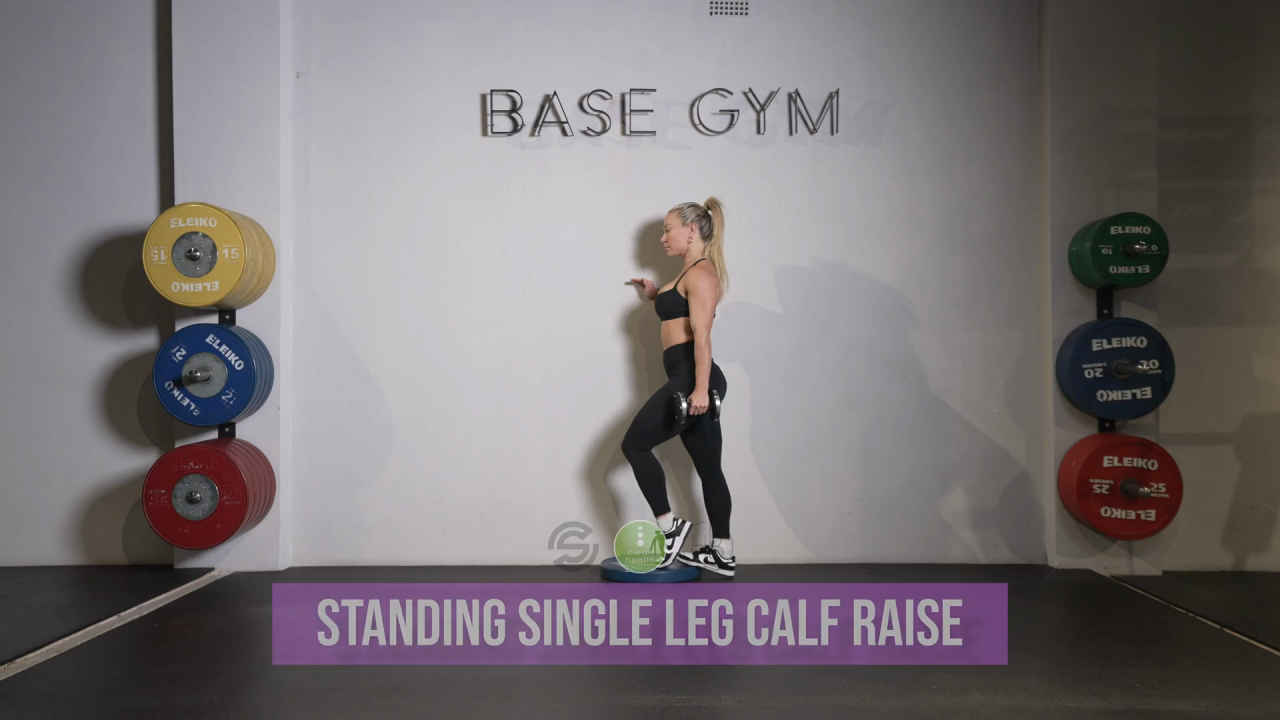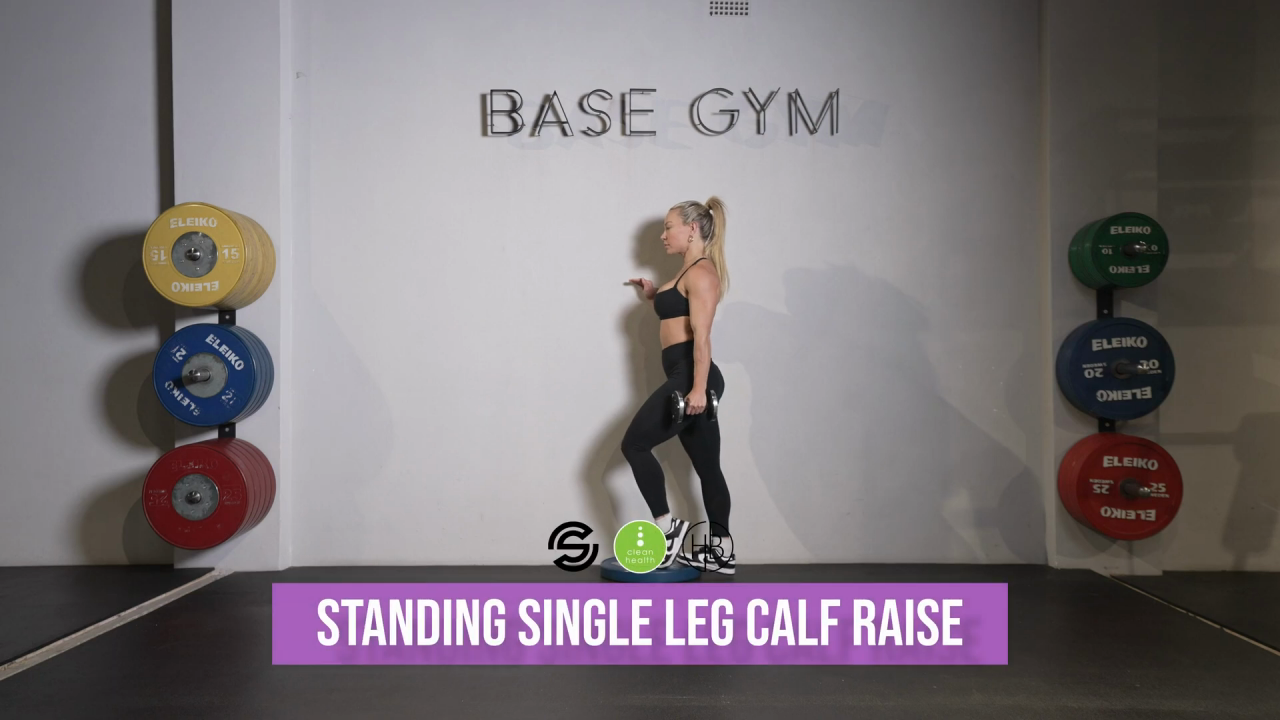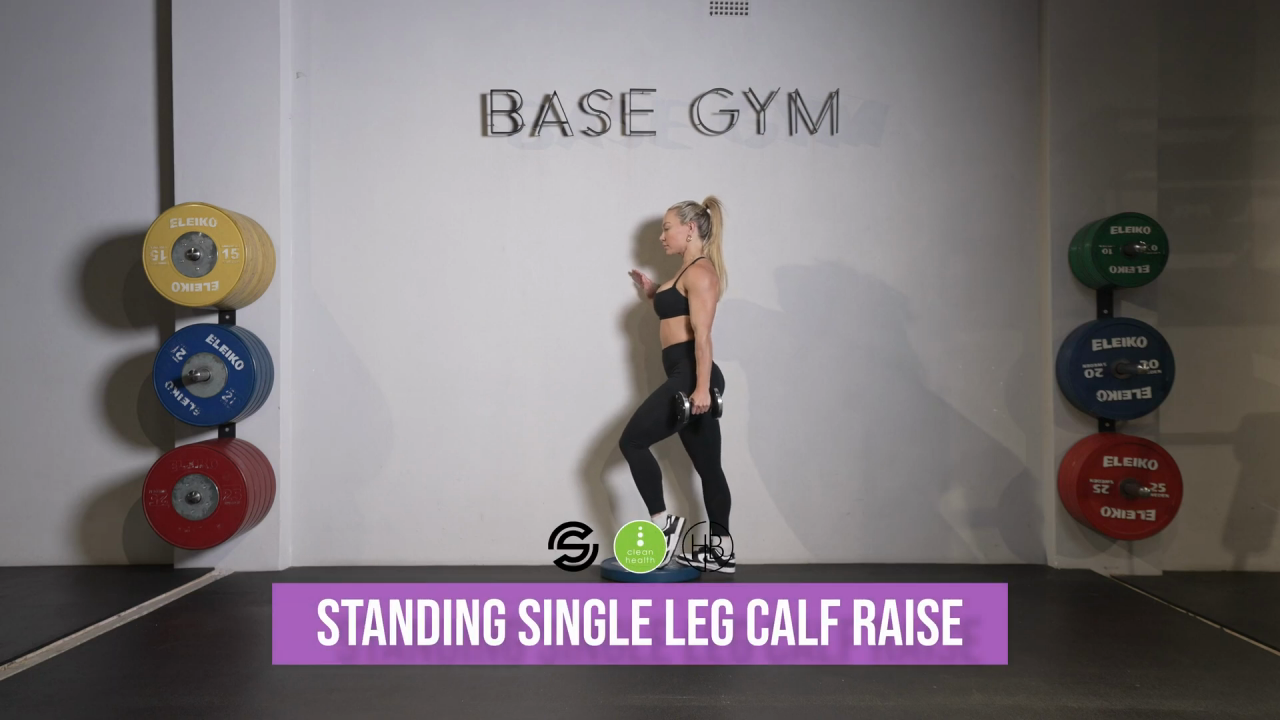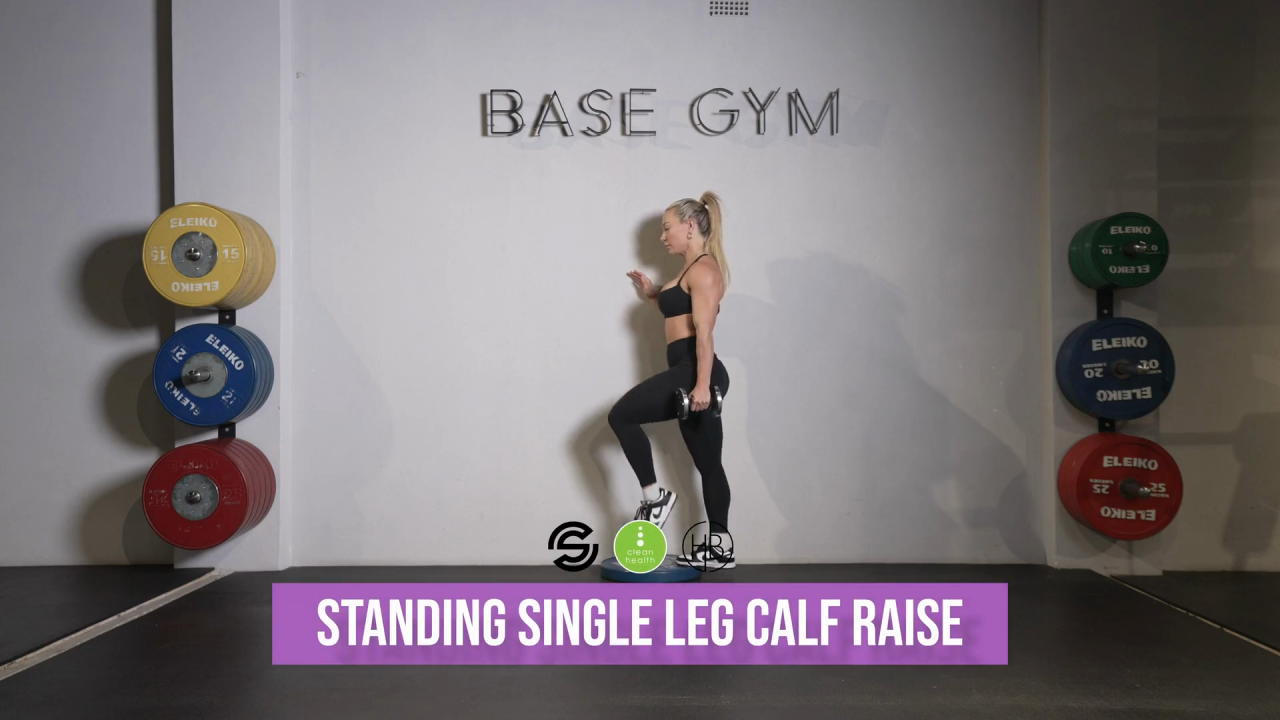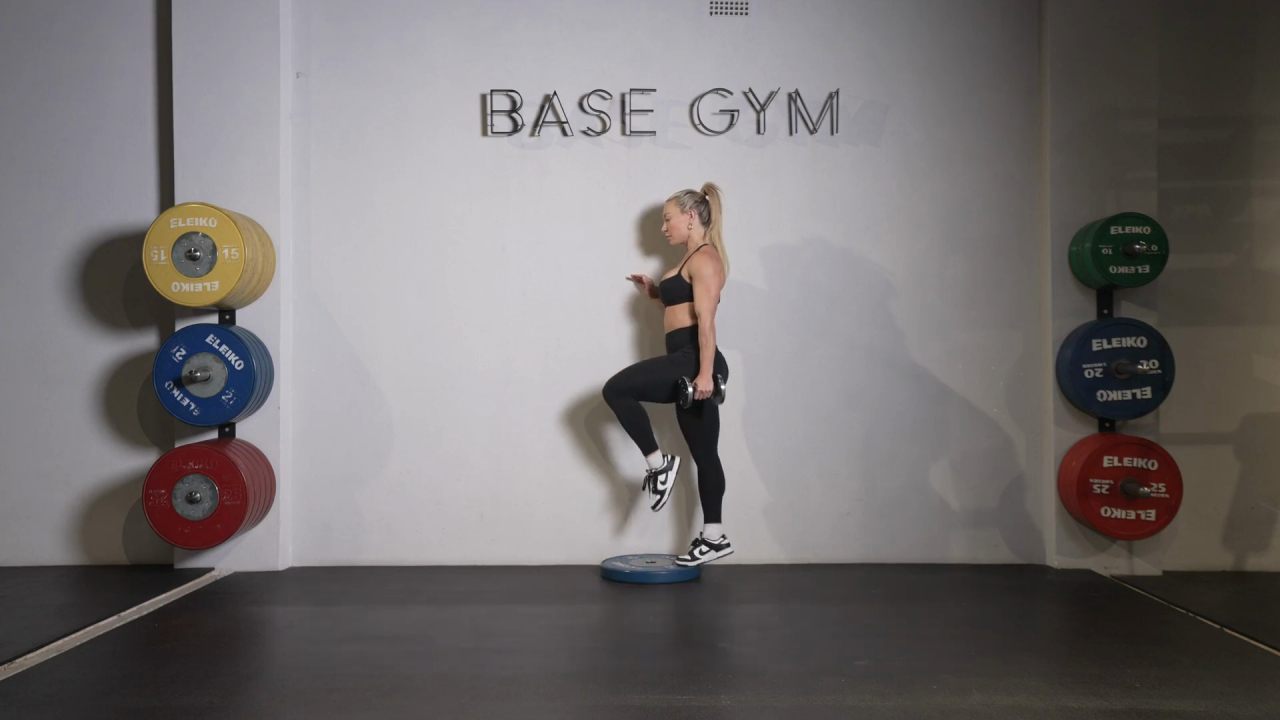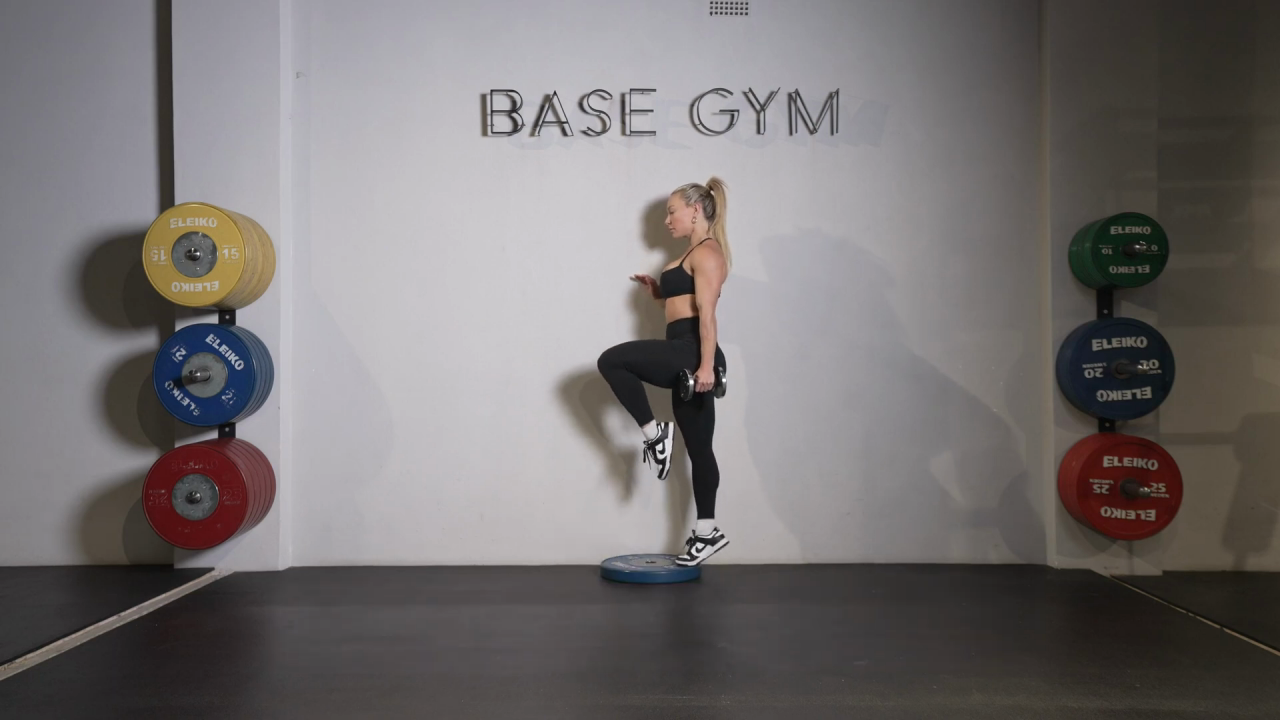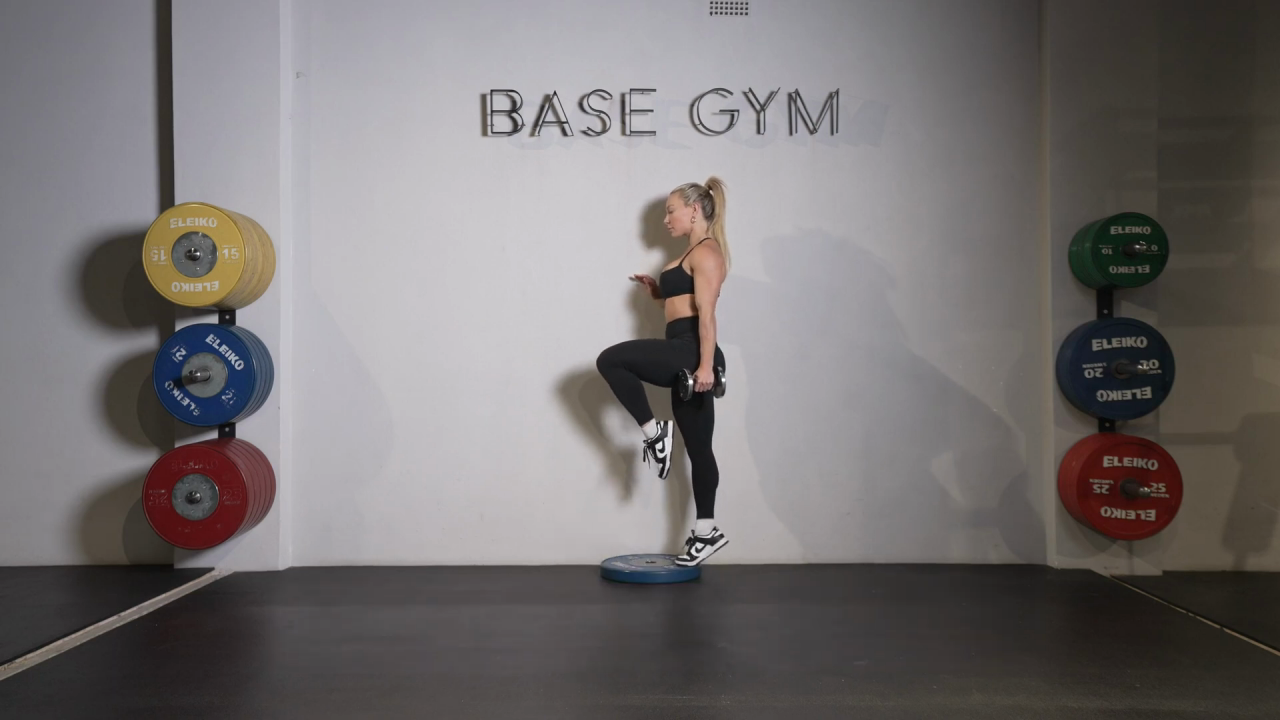
dt=0.7s
person 1, frame 1
left shoulder: (700, 273)
right shoulder: (691, 273)
left elbow: (702, 336)
left wrist: (700, 387)
right wrist: (657, 296)
left hip: (692, 377)
right hip: (690, 378)
left knee: (635, 443)
right knee: (707, 467)
left ankle: (669, 527)
right ankle: (722, 553)
person 1, frame 2
left shoulder: (701, 272)
right shoulder: (691, 272)
left elbow: (701, 336)
left wrist: (698, 387)
right wrist: (656, 296)
left hip: (690, 376)
right hip: (688, 378)
left knee: (634, 444)
right knee: (707, 466)
left ankle: (668, 527)
right ankle: (720, 552)
person 1, frame 3
left shoulder: (700, 271)
right shoulder: (690, 272)
left elbow: (702, 334)
left wrist: (703, 386)
right wrist: (655, 293)
left hip: (691, 376)
right hip: (689, 378)
left knee: (632, 441)
right knee: (707, 466)
left ankle: (663, 523)
right ankle: (720, 550)
person 1, frame 4
left shoulder: (704, 269)
right shoulder: (693, 270)
left elbow: (704, 332)
left wrist: (703, 384)
right wrist: (655, 295)
left hip: (695, 372)
right hip: (689, 372)
left knee: (622, 416)
right knee: (708, 463)
left ankle: (654, 497)
right ankle: (719, 546)
person 1, frame 5
left shoulder: (704, 258)
right shoulder: (693, 260)
left elbow: (706, 321)
left wrist: (705, 373)
right wrist: (657, 292)
left hip: (693, 362)
right hip: (688, 364)
left knee: (617, 389)
right knee: (704, 454)
left ankle: (659, 463)
right ankle: (713, 536)
person 1, frame 6
left shoulder: (707, 253)
right shoulder: (695, 254)
left elbow: (707, 314)
left wrist: (707, 365)
right wrist: (659, 291)
left hip: (691, 353)
right hip: (685, 357)
left knee: (611, 360)
right knee: (698, 447)
left ankle: (654, 433)
right ankle: (707, 532)
person 1, frame 7
left shoulder: (706, 252)
right shoulder: (694, 254)
left elbow: (706, 313)
left wrist: (706, 365)
right wrist: (658, 291)
left hip: (691, 352)
right hip: (684, 356)
left knee: (611, 360)
right knee: (697, 447)
left ankle: (654, 432)
right ankle: (706, 532)
